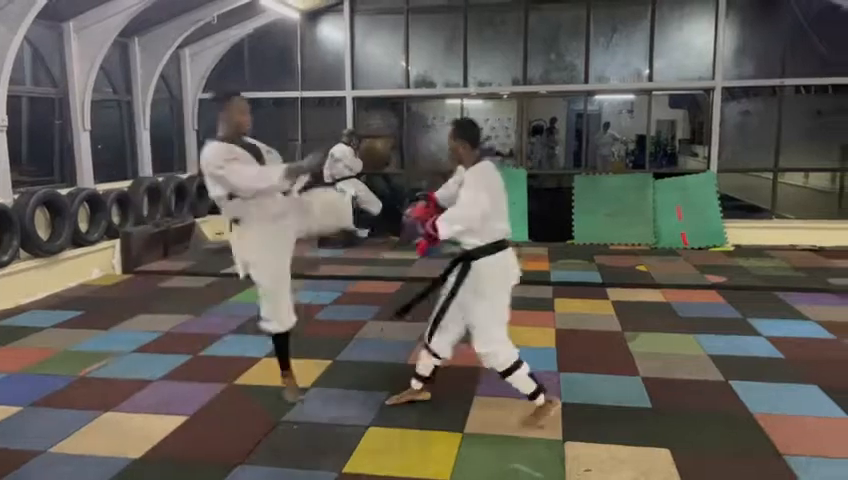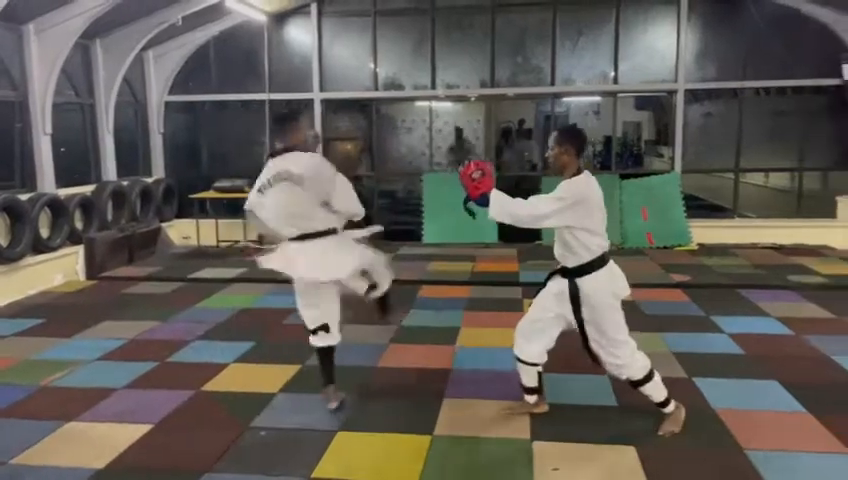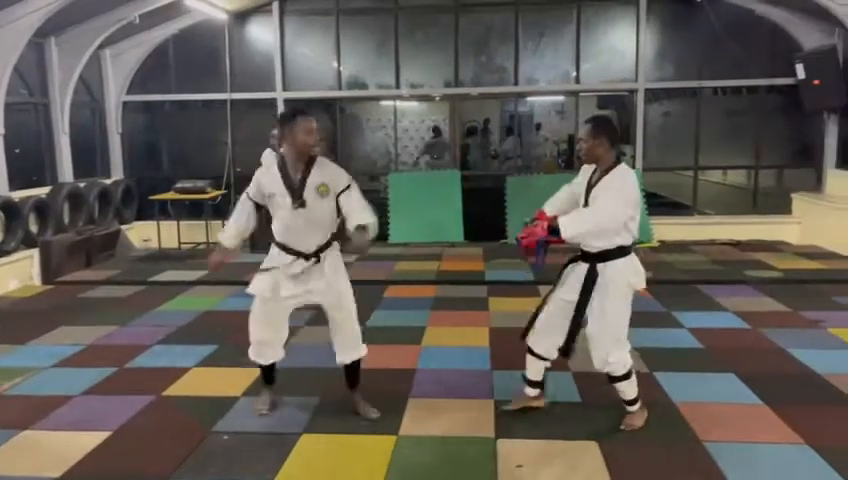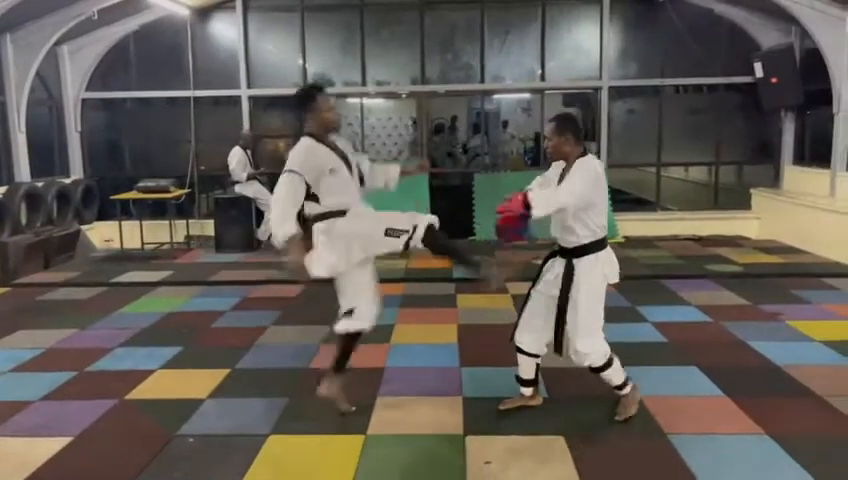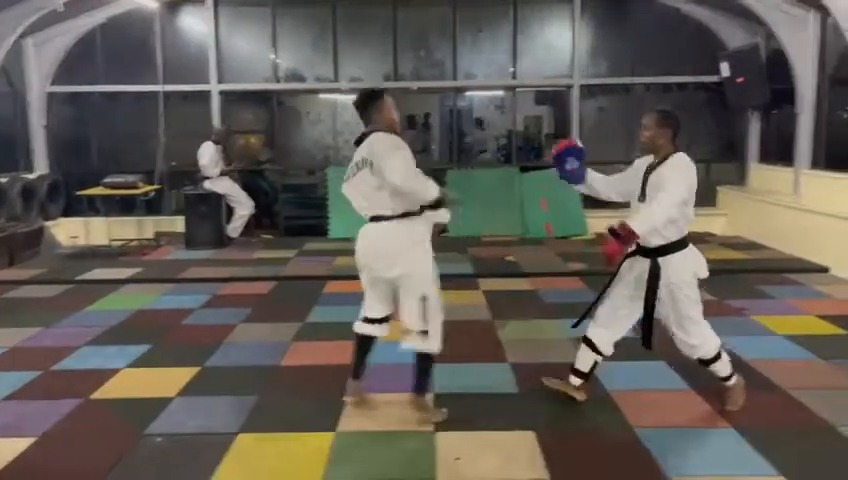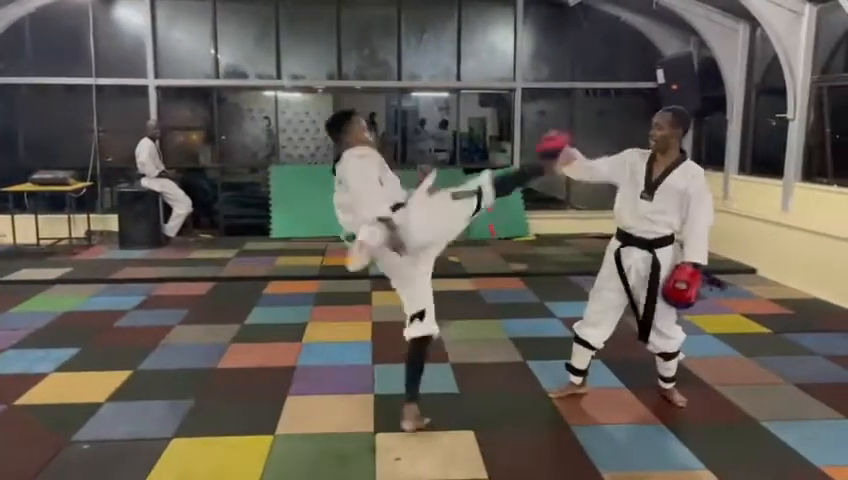
dt=0.7s
person 1, frame 1
left shoulder: (256, 147)
right shoulder: (214, 154)
left elbow: (280, 175)
right elbow: (247, 180)
right wrist: (295, 170)
left hip: (285, 213)
right hip: (255, 233)
left knee: (337, 205)
right knee: (277, 307)
right ankle: (287, 375)
person 1, frame 2
left shoulder: (267, 178)
right shoulder: (315, 164)
left elbow: (255, 211)
right elbow: (351, 208)
left hip: (302, 256)
right hip: (331, 249)
left knee: (320, 321)
right knee: (377, 268)
left ankle: (330, 389)
person 1, frame 3
left shoulder: (332, 173)
right shoulder: (266, 174)
left elbow: (359, 209)
right elbow: (246, 209)
left wrist: (361, 230)
right wrist: (225, 245)
left hip: (324, 263)
right hip: (283, 263)
left knee: (347, 331)
right knee: (265, 332)
left ankle: (355, 395)
right ankle: (268, 388)
person 1, frame 4
left shoulder: (336, 144)
right shoulder: (303, 156)
left elbow: (367, 174)
right elbow: (283, 201)
left wrist: (403, 170)
right wrist: (292, 241)
left hip: (354, 229)
right hip: (340, 233)
left knee: (359, 311)
right knee: (420, 228)
left ankle: (334, 380)
person 1, frame 5
left shoulder: (358, 157)
right shoulder: (390, 144)
right elbow: (401, 177)
right wrist: (437, 198)
left hip: (373, 239)
right hip: (404, 238)
left knee: (374, 312)
right knee: (424, 321)
left ankle: (355, 384)
right ankle: (420, 400)
person 1, frame 6
left shoulder: (343, 181)
right shoulder: (358, 158)
right elbow: (367, 189)
right wrist: (388, 226)
left hip: (390, 252)
right hip: (406, 225)
left knee: (420, 322)
right knee: (480, 190)
left ankle: (411, 408)
person 2, frame 1
left shoulder: (480, 177)
right shoulder: (467, 172)
left elbow: (460, 217)
right elbow: (444, 196)
left wrist: (432, 230)
right wrist: (427, 206)
left hip: (489, 266)
right hip: (475, 263)
left knee: (491, 343)
right knee: (444, 325)
left ankle: (543, 401)
right ankle: (419, 388)
person 2, frame 2
left shoulder: (578, 191)
right shoulder: (575, 184)
left elbow: (528, 213)
left wrist: (486, 196)
left hip: (592, 283)
right hip: (568, 279)
left knee: (619, 352)
right knee: (529, 334)
left ankle: (671, 407)
right ankle: (534, 400)
person 2, frame 3
left shoulder: (623, 179)
right shoulder: (589, 172)
left elbow: (596, 220)
right elbow: (568, 197)
left wrist: (549, 227)
right wrist: (542, 218)
left hip: (612, 270)
right hip: (584, 266)
left knee: (610, 347)
right knee: (544, 328)
left ankle: (635, 408)
right ankle: (533, 393)
person 2, frame 4
left shoulder: (588, 169)
right shoulder: (560, 168)
left elbow: (560, 199)
right elbow: (539, 187)
left wrist: (523, 203)
right wrist: (521, 202)
left hip: (589, 263)
right hip: (562, 260)
left knee: (584, 341)
right knee: (530, 326)
left ankle: (626, 391)
right ankle: (529, 393)
person 2, frame 5
left shoulder: (681, 165)
right shoulder: (644, 166)
left elbow: (664, 207)
right elbow: (613, 188)
left wrist: (627, 232)
right wrist: (581, 175)
left hip: (673, 262)
right hip: (641, 259)
left knee: (692, 331)
right knee: (605, 319)
left ankle: (731, 382)
right ankle: (576, 383)
person 2, frame 6
left shoulder: (692, 175)
right shoulder: (633, 159)
left elbow: (698, 224)
right elbow: (594, 169)
left wrist: (691, 268)
right wrist: (566, 155)
left hip: (658, 257)
right hip: (622, 251)
left knee: (664, 327)
right knee: (596, 315)
left ankle: (668, 386)
right ankle: (577, 381)
